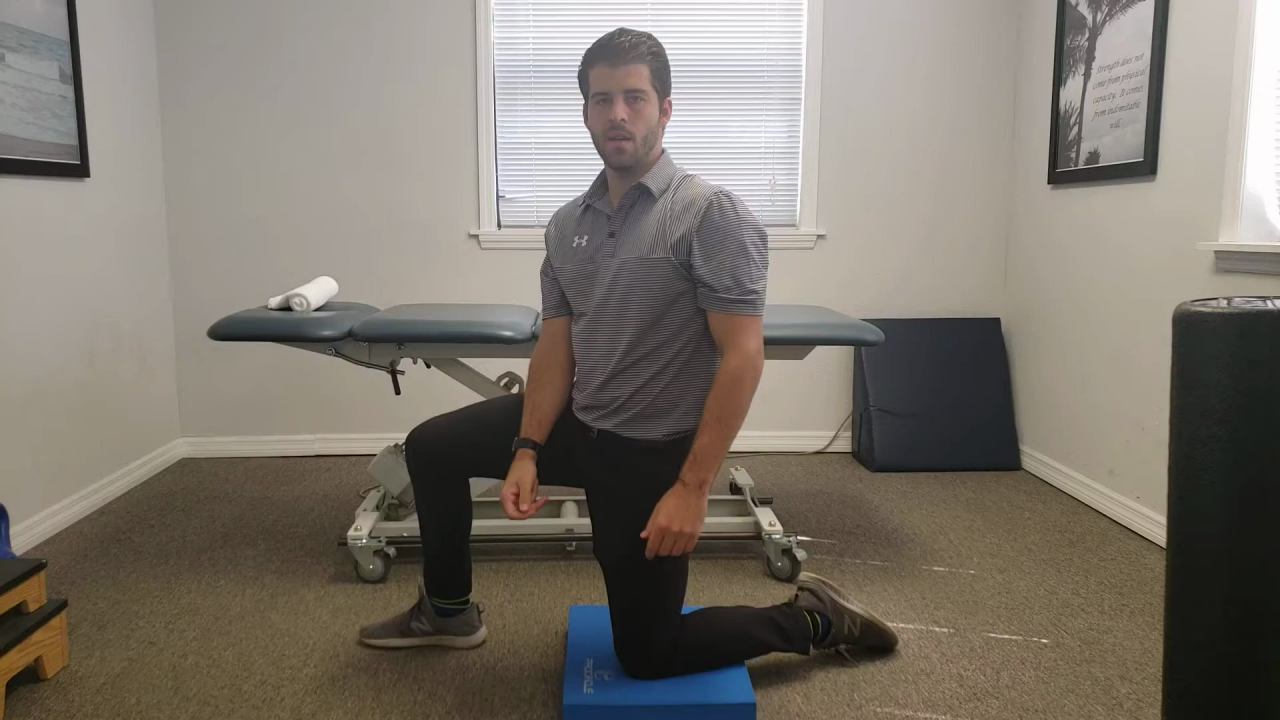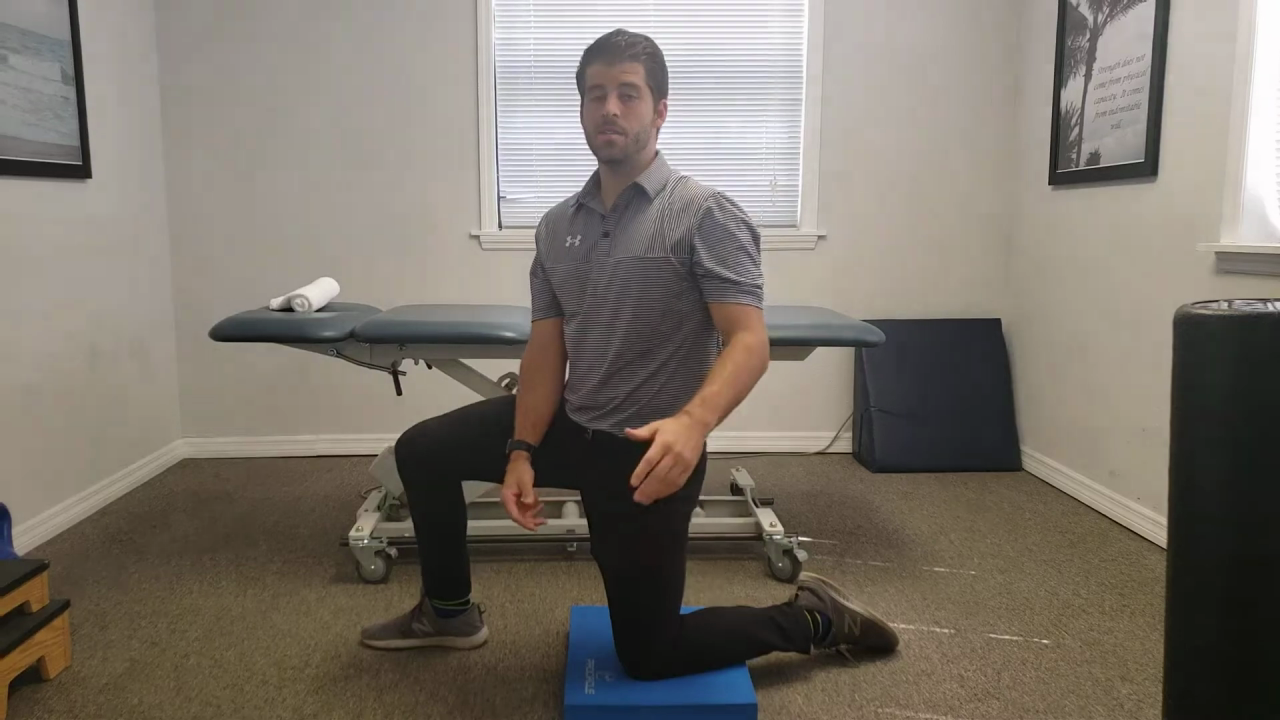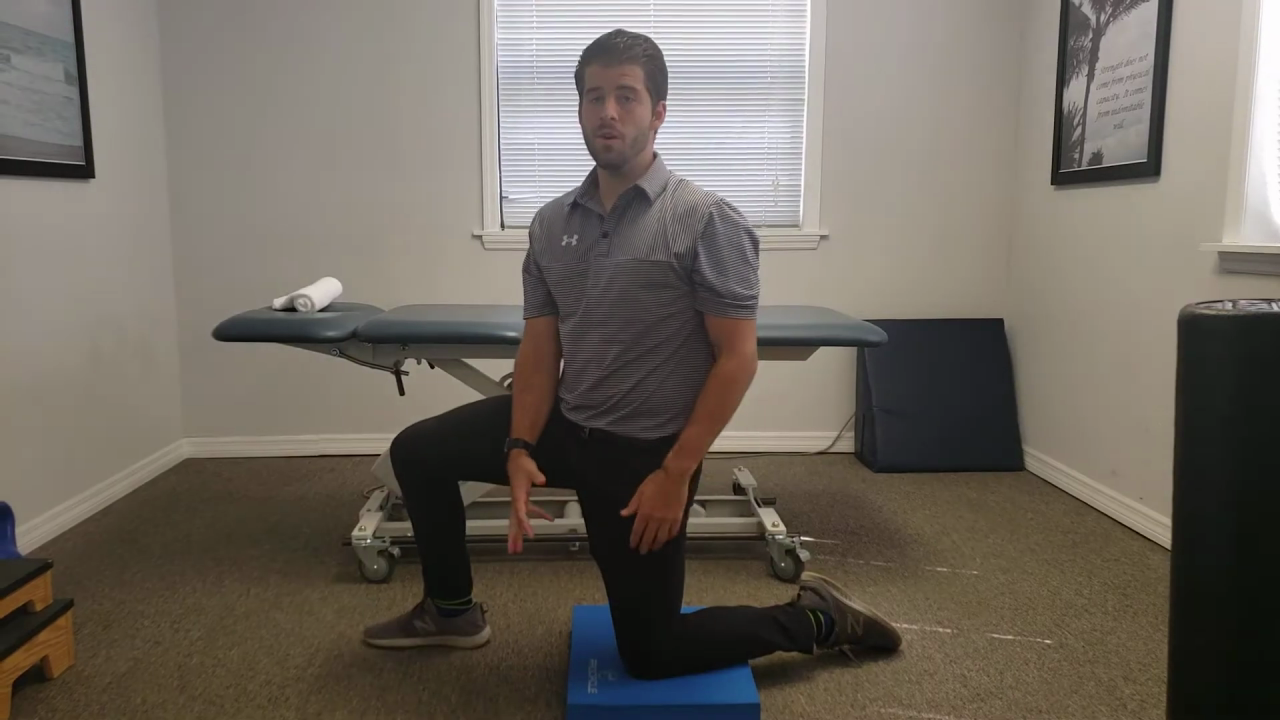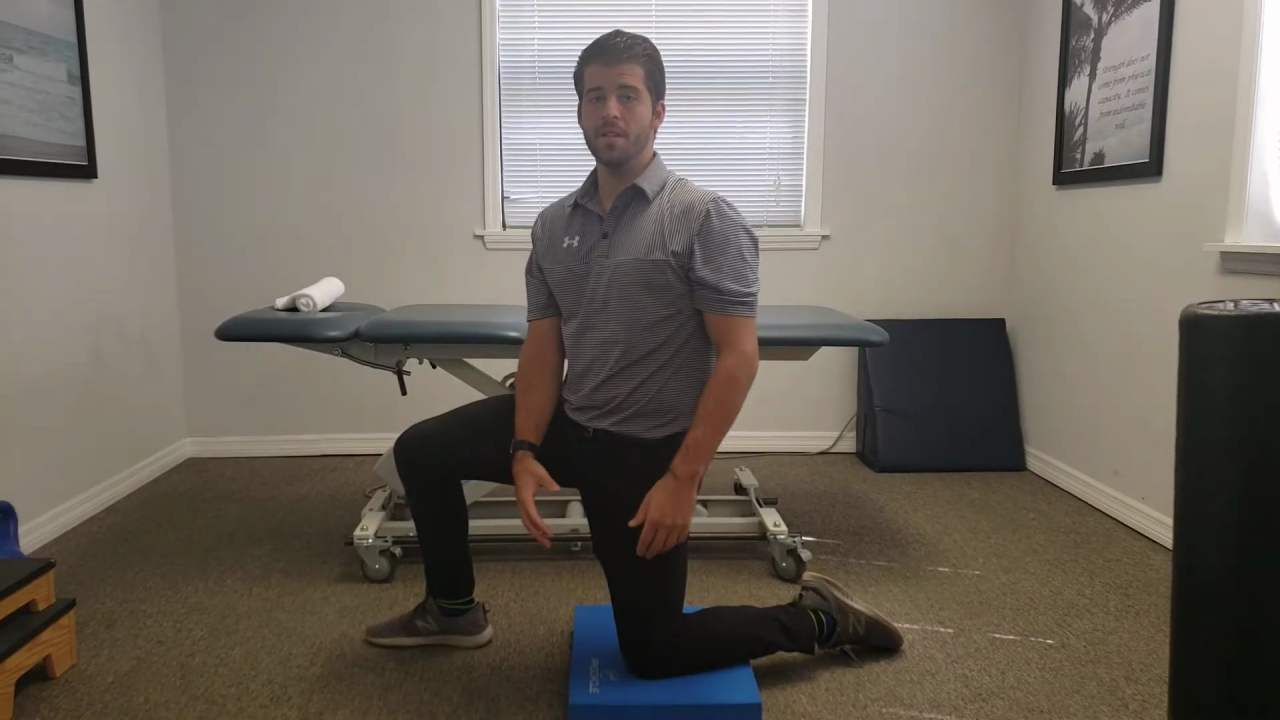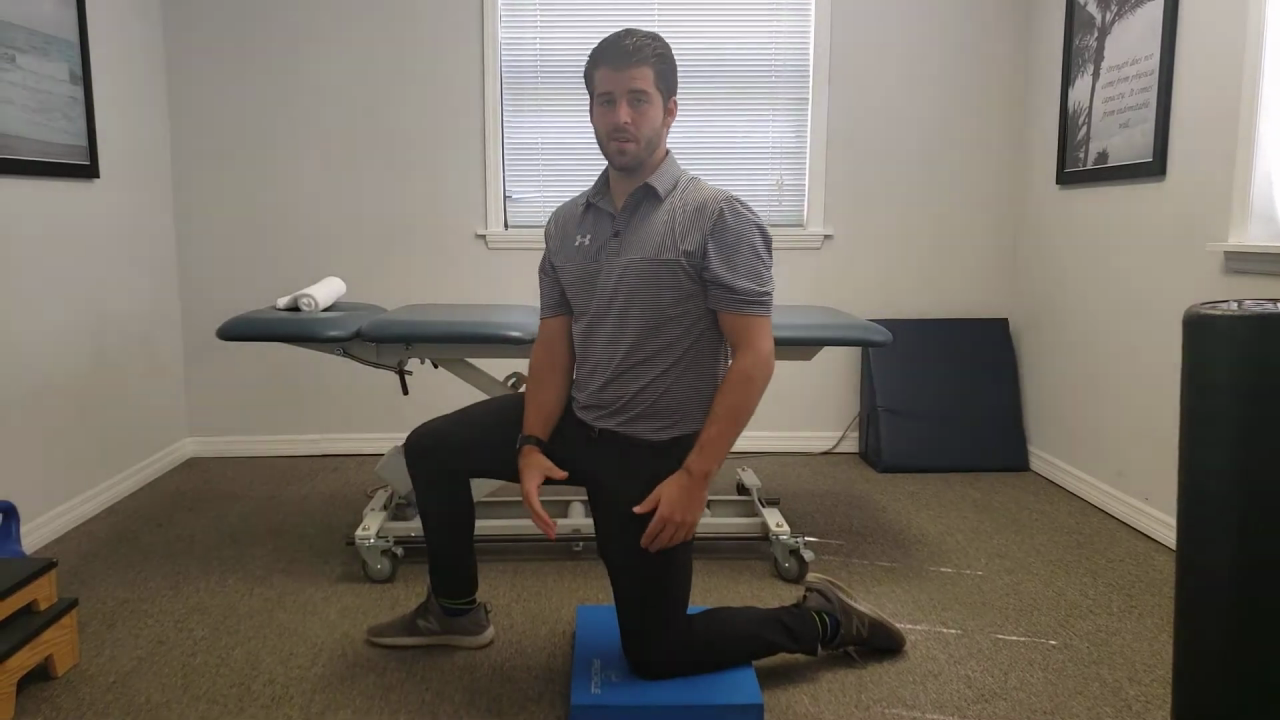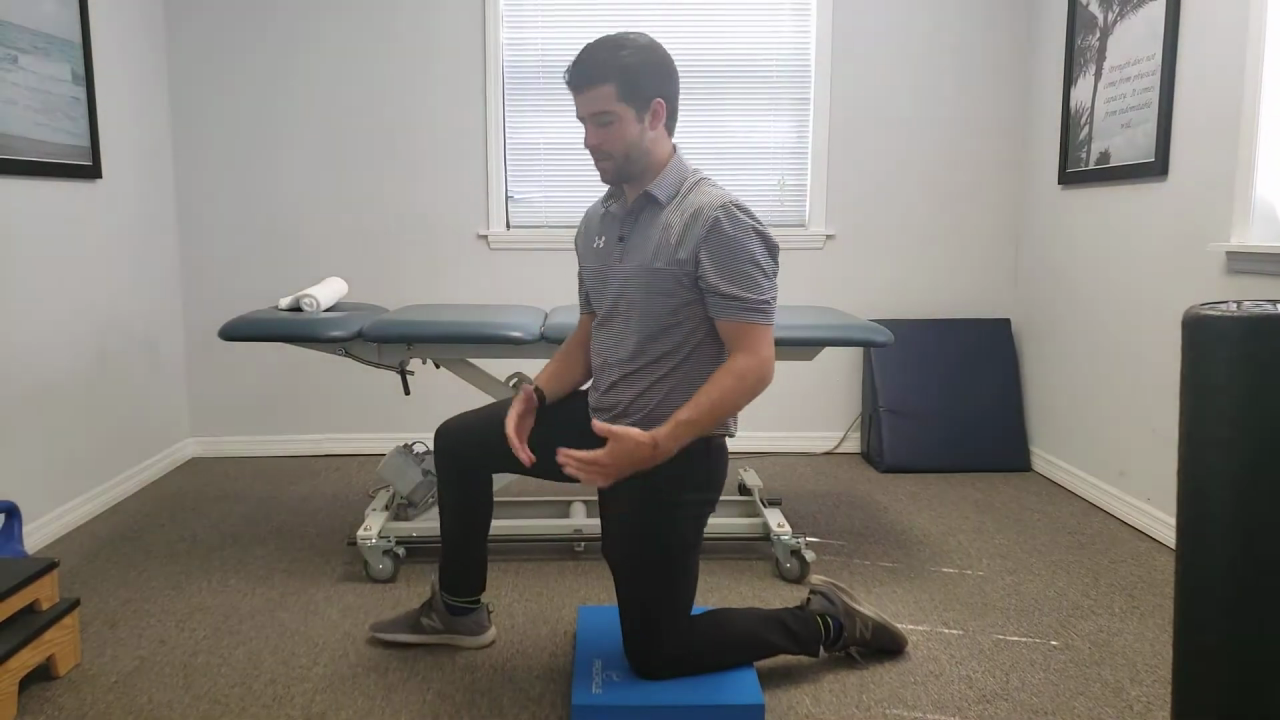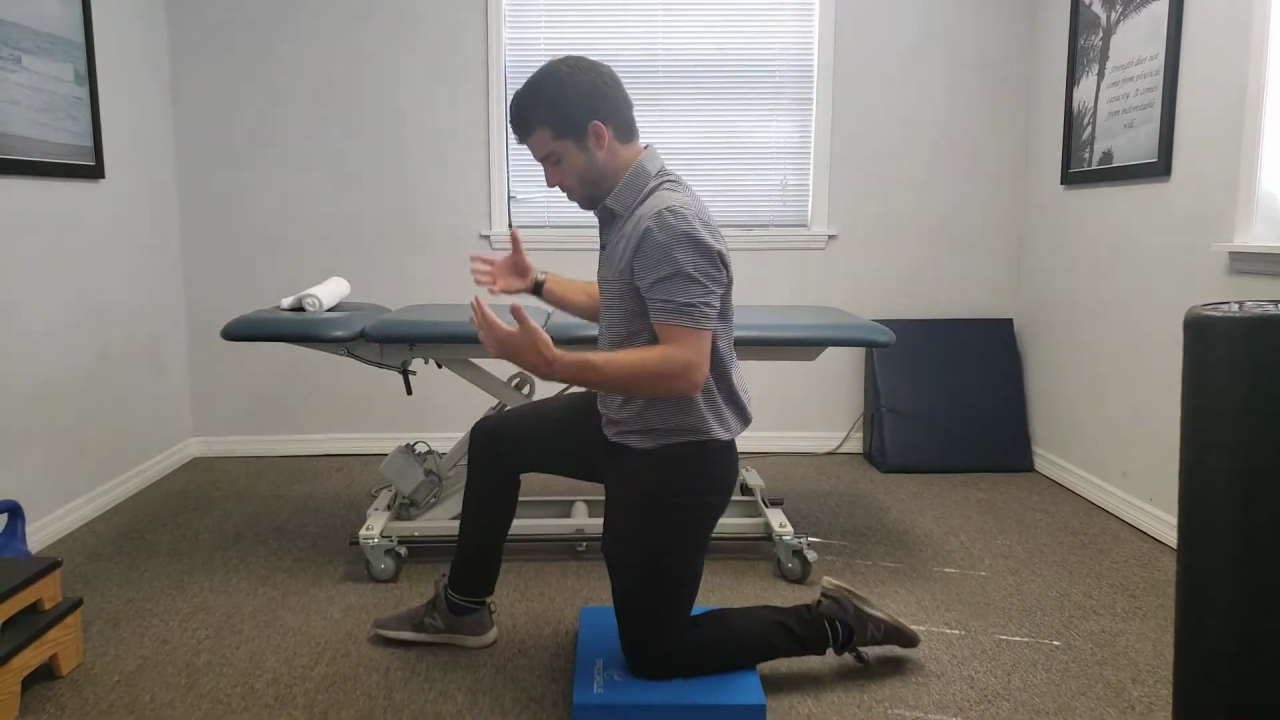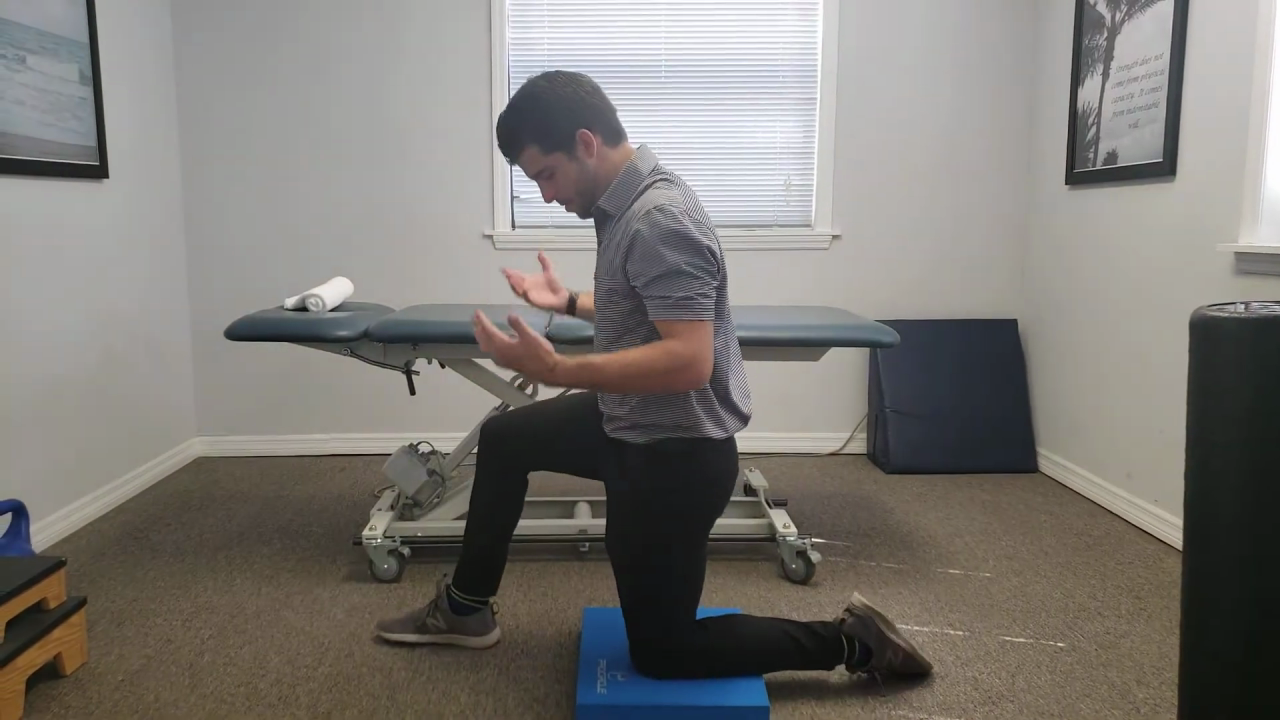
dt=0.5s
person 1, frame 1
left shoulder: (711, 215)
right shoulder: (567, 224)
left elbow: (742, 359)
right elbow: (556, 346)
left wrist: (692, 486)
right wrist: (527, 450)
left hip: (654, 451)
right hip: (580, 427)
left knee: (648, 654)
right knee: (432, 447)
left ankle: (815, 619)
right ankle: (449, 610)
person 1, frame 2
left shoulder: (704, 215)
right shoulder: (557, 225)
left elbow: (749, 343)
right elbow: (547, 348)
left wrist: (691, 422)
right wrist: (522, 452)
left hip: (652, 452)
right hip: (572, 426)
left knee: (648, 655)
right knee: (422, 450)
left ankle: (813, 618)
right ankle: (449, 612)
person 1, frame 3
left shoulder: (705, 221)
right shoulder: (551, 223)
left elbow: (737, 358)
right elbow: (540, 346)
left wrist: (676, 473)
right wrist: (519, 450)
left hip: (644, 451)
right hip: (567, 425)
left knee: (651, 653)
right knee: (417, 451)
left ankle: (816, 618)
right ankle: (451, 611)
person 1, frame 4
left shoulder: (703, 218)
right shoulder: (553, 224)
left elbow: (738, 356)
right elbow: (543, 348)
left wrist: (682, 477)
right wrist: (525, 452)
left hip: (647, 451)
right hip: (570, 424)
left knee: (652, 653)
right knee: (421, 450)
left ankle: (819, 617)
right ankle: (453, 609)
person 1, frame 5
left shoulder: (716, 218)
right shoulder: (567, 222)
left elbow: (754, 357)
right elbow: (554, 343)
left wrist: (694, 476)
right wrist: (532, 445)
left hip: (655, 452)
right hip: (580, 425)
left knee: (656, 653)
right knee: (432, 448)
left ankle: (821, 620)
right ankle: (456, 610)
person 1, frame 6
left shoulder: (717, 221)
right shoulder: (598, 219)
left elbow: (752, 363)
left wrist: (657, 446)
right wrist: (536, 395)
left hip: (669, 456)
right hip: (600, 422)
left knee: (657, 653)
right knee: (459, 442)
left ankle: (824, 623)
right ankle: (459, 609)
person 1, frame 7
left shoulder: (668, 221)
right shoulder: (630, 206)
left elbow: (683, 369)
left wrist: (550, 363)
right wrist: (535, 282)
left hip: (678, 458)
right hip: (630, 429)
left knee: (655, 651)
right knee: (495, 439)
left ankle: (830, 623)
right ankle: (462, 609)
person 1, frame 8
left shoulder: (660, 219)
right shoulder: (632, 201)
left elbow: (688, 362)
left wrist: (557, 369)
right wrist: (568, 301)
left hip: (677, 455)
right hip: (634, 426)
left knee: (661, 651)
right knee: (503, 438)
left ankle: (847, 639)
right ankle: (466, 607)
